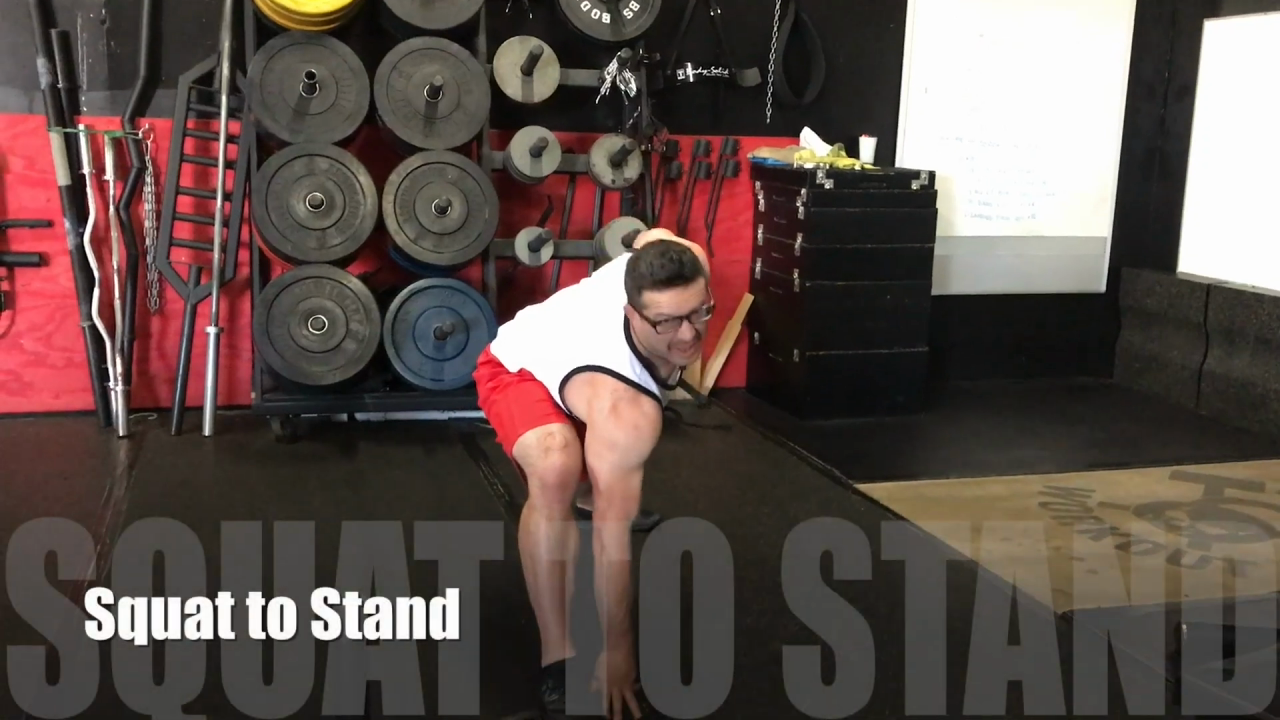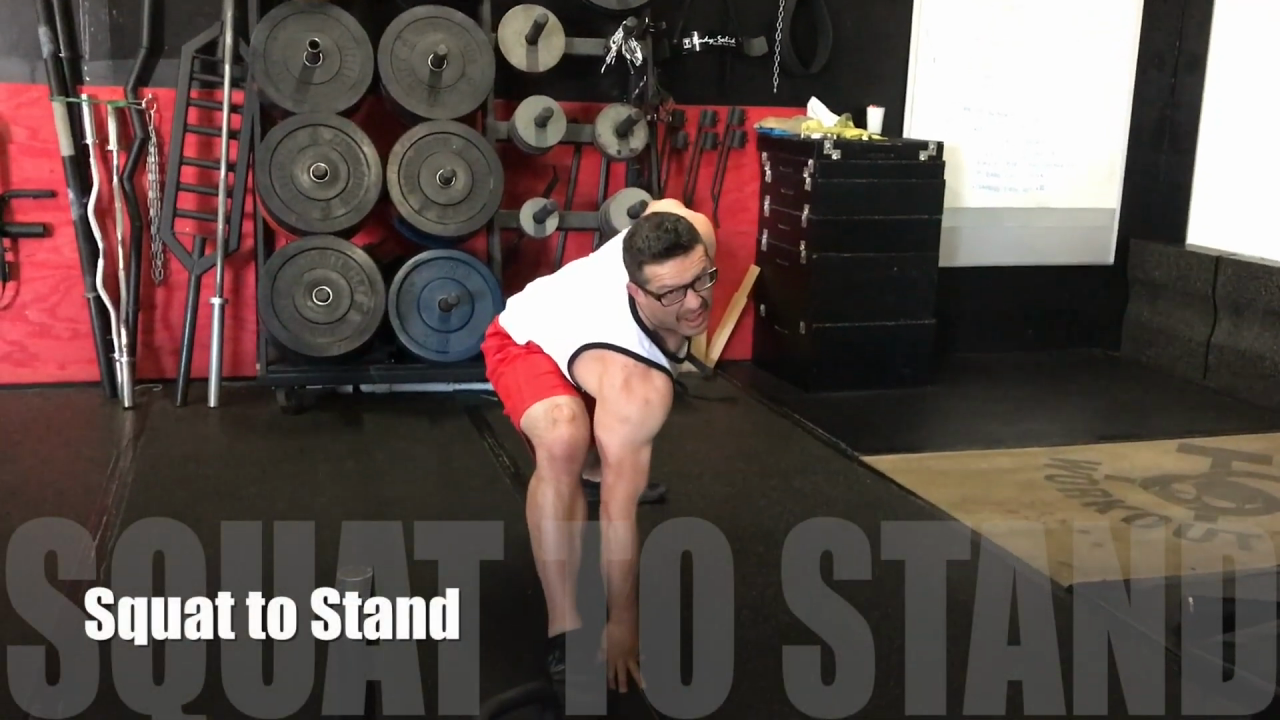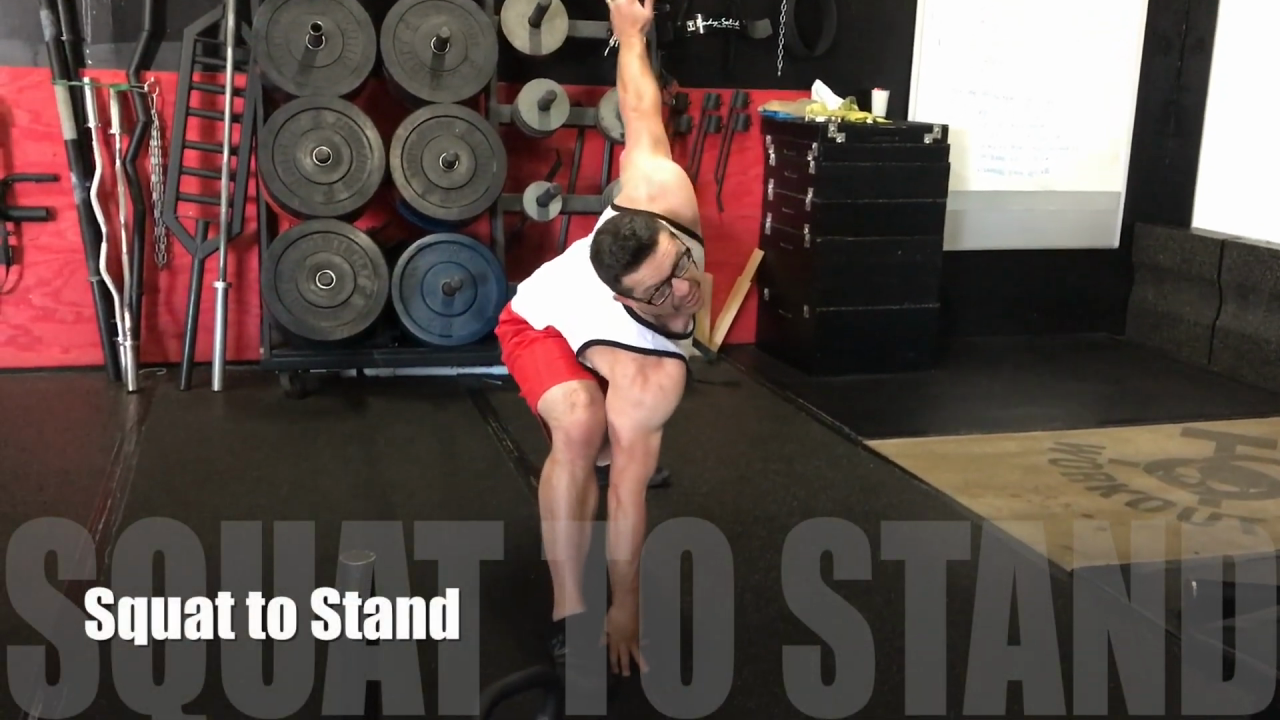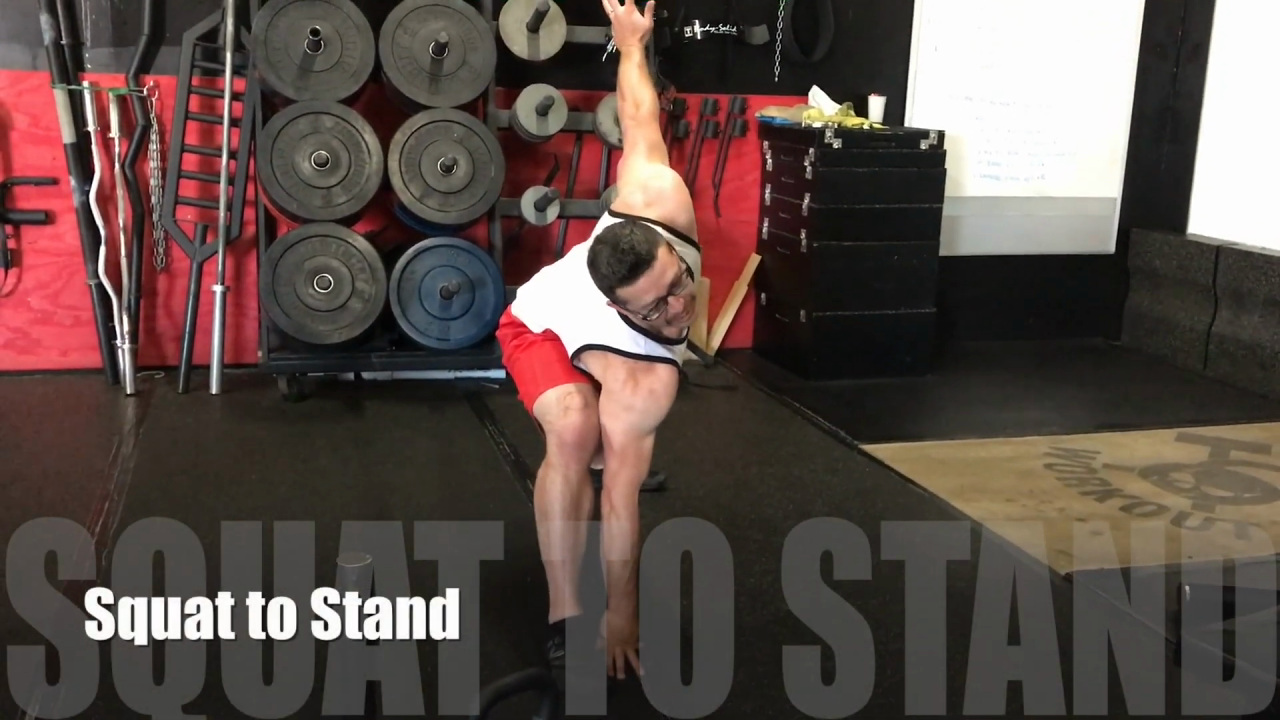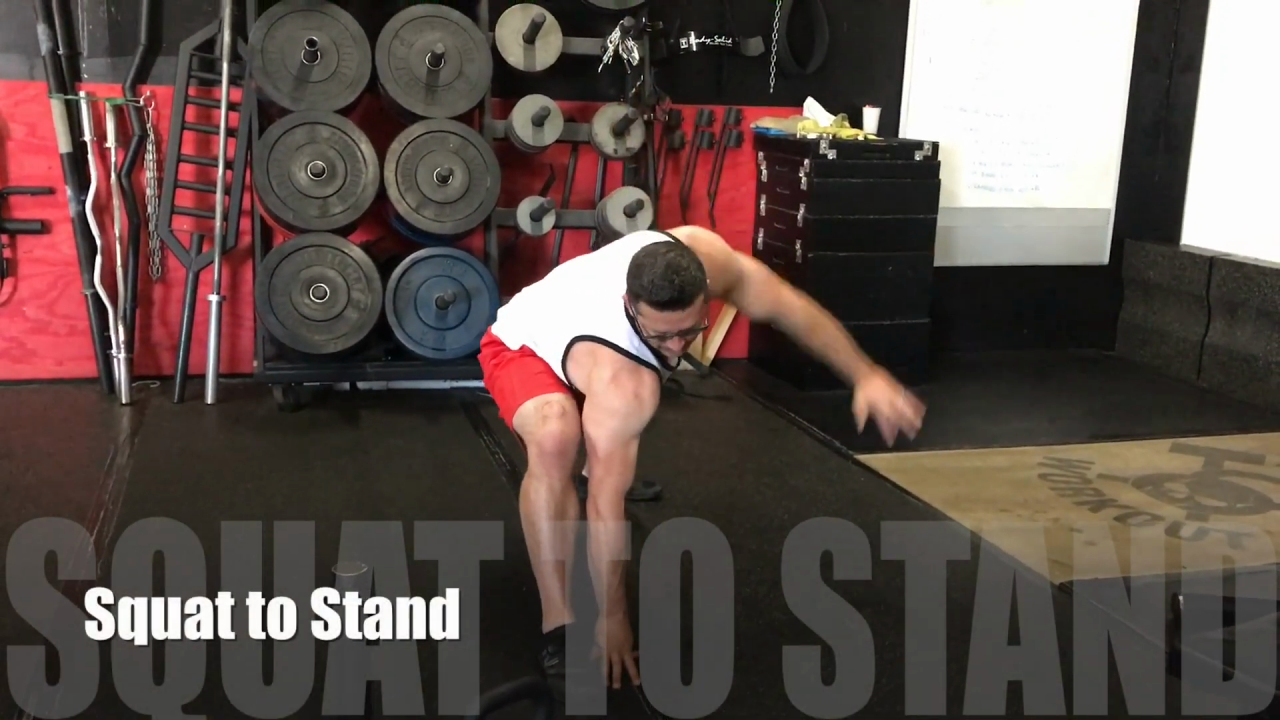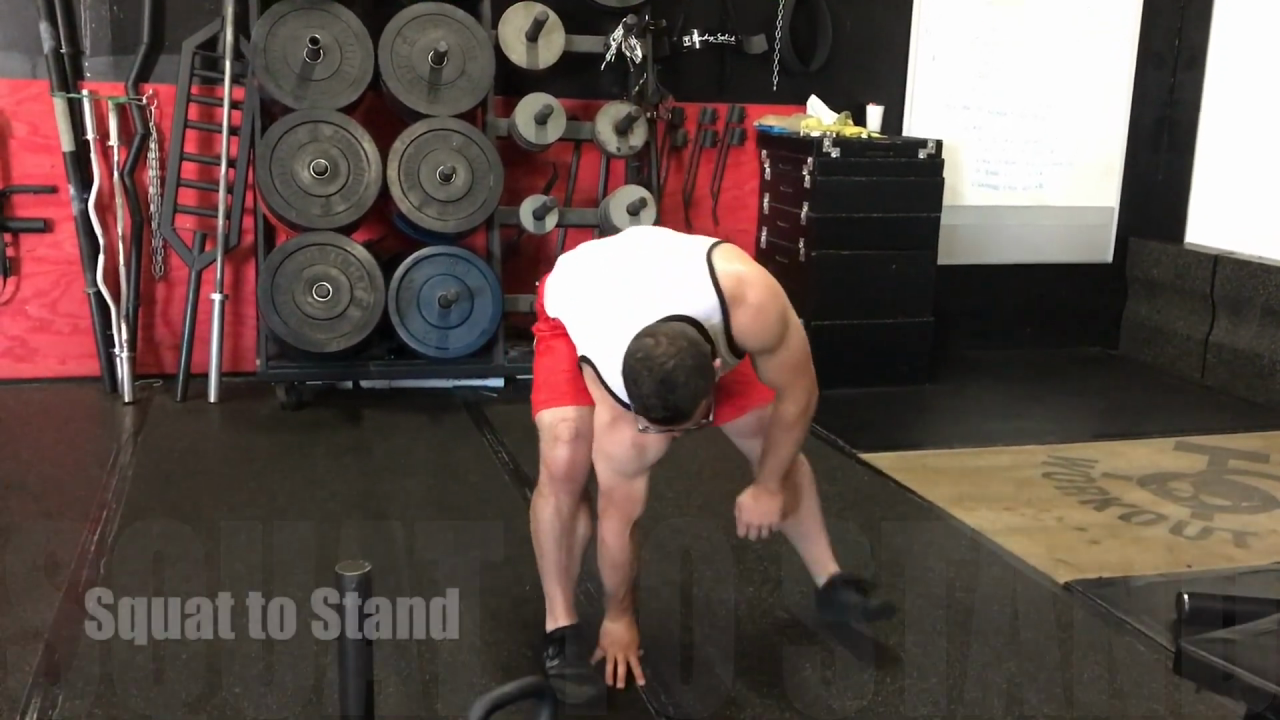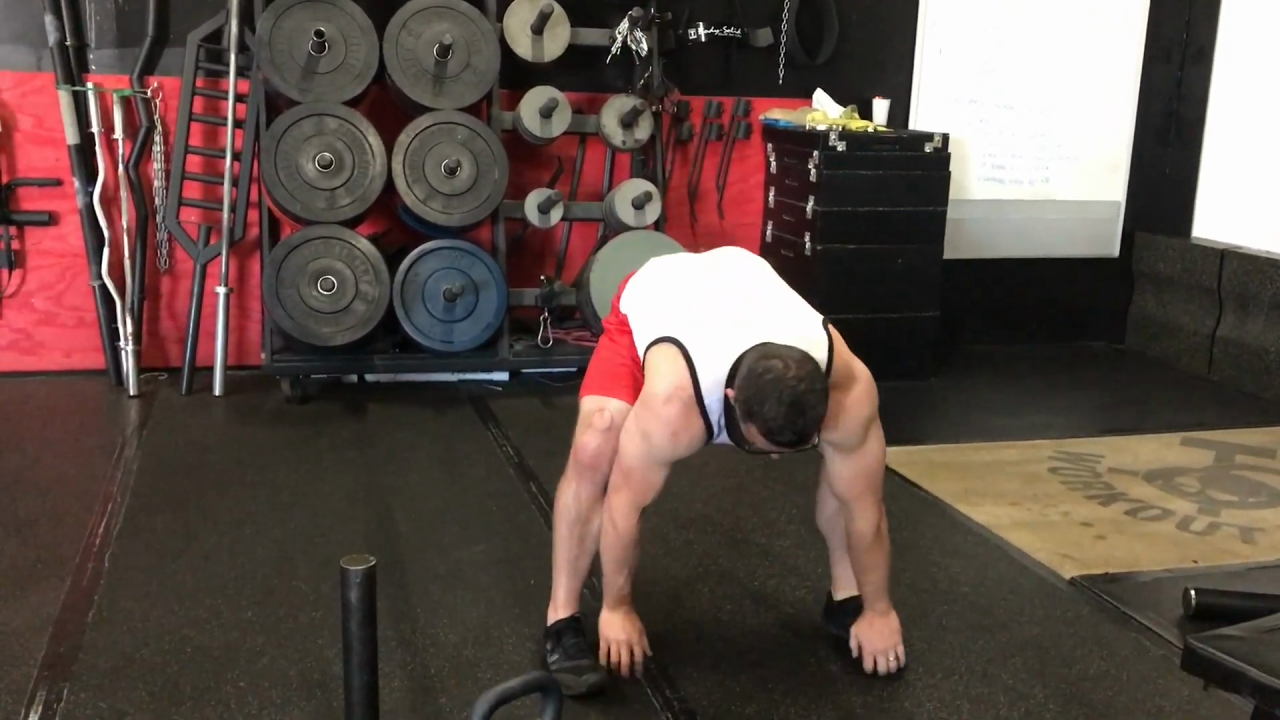
dt=0.7s
person 1, frame 1
left shoulder: (685, 265)
right shoulder: (622, 406)
left elbow: (651, 237)
right elbow: (610, 535)
right wrist: (617, 654)
left hip: (565, 337)
right hip: (518, 367)
right knee: (557, 469)
left ankle: (595, 476)
right ankle: (558, 660)
person 1, frame 2
left shoulder: (688, 233)
right shoulder: (634, 384)
left elbow: (661, 205)
right elbow: (618, 509)
right wrist: (622, 626)
left hip: (574, 312)
right hip: (527, 340)
right knee: (565, 442)
left ankle: (597, 459)
right ankle: (564, 630)
person 1, frame 3
left shoulder: (662, 197)
right shoulder: (651, 373)
left elbow: (641, 115)
right elbow: (627, 492)
right wrist: (626, 613)
left hip: (572, 292)
right hip: (539, 324)
left knee: (627, 437)
right knee: (581, 428)
right ankle: (570, 613)
person 1, frame 4
left shoulder: (659, 204)
right shoulder: (643, 376)
left elbow: (639, 121)
right elbow: (620, 495)
right wrist: (623, 615)
left hip: (572, 294)
right hip: (541, 326)
left knee: (623, 438)
right knee: (576, 434)
left ankle: (609, 441)
right ankle: (565, 616)
person 1, frame 5
left shoulder: (691, 254)
right shoulder: (623, 378)
left elbow: (782, 304)
right elbow: (607, 497)
left wrist: (864, 374)
right wrist: (615, 620)
left hip: (582, 318)
right hip: (521, 346)
right knee: (556, 440)
right ankle: (559, 624)
person 1, frame 6
left shoulder: (748, 301)
right shoulder: (621, 411)
left elbow: (797, 389)
right elbow: (619, 514)
left wrist: (766, 487)
right wrist: (619, 617)
right hip: (577, 301)
left knee: (768, 435)
right knee: (564, 463)
left ankle: (831, 582)
right ankle: (561, 628)
person 1, frame 7
left shoulder: (848, 388)
right shoulder: (675, 399)
left elbow: (864, 506)
right elbow: (624, 501)
left wrist: (878, 610)
right wrist: (617, 607)
left knee: (852, 454)
right knee: (594, 451)
left ankle: (844, 599)
right ankle: (562, 619)
